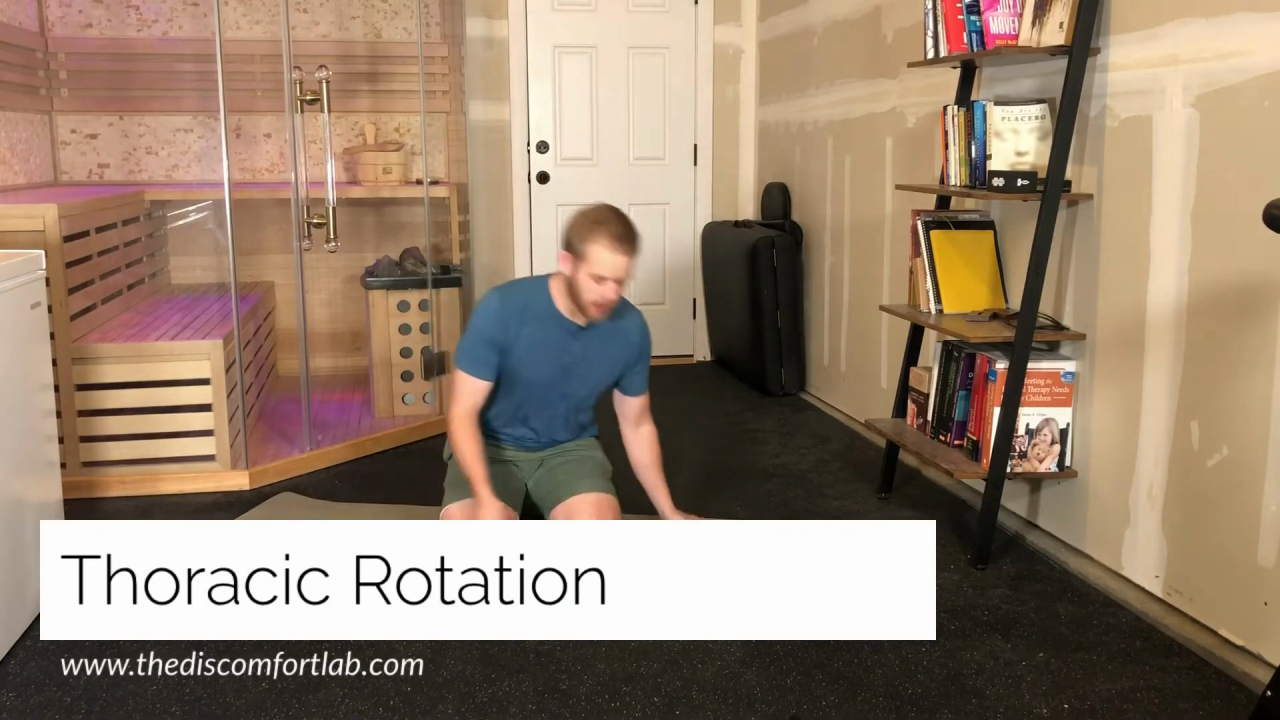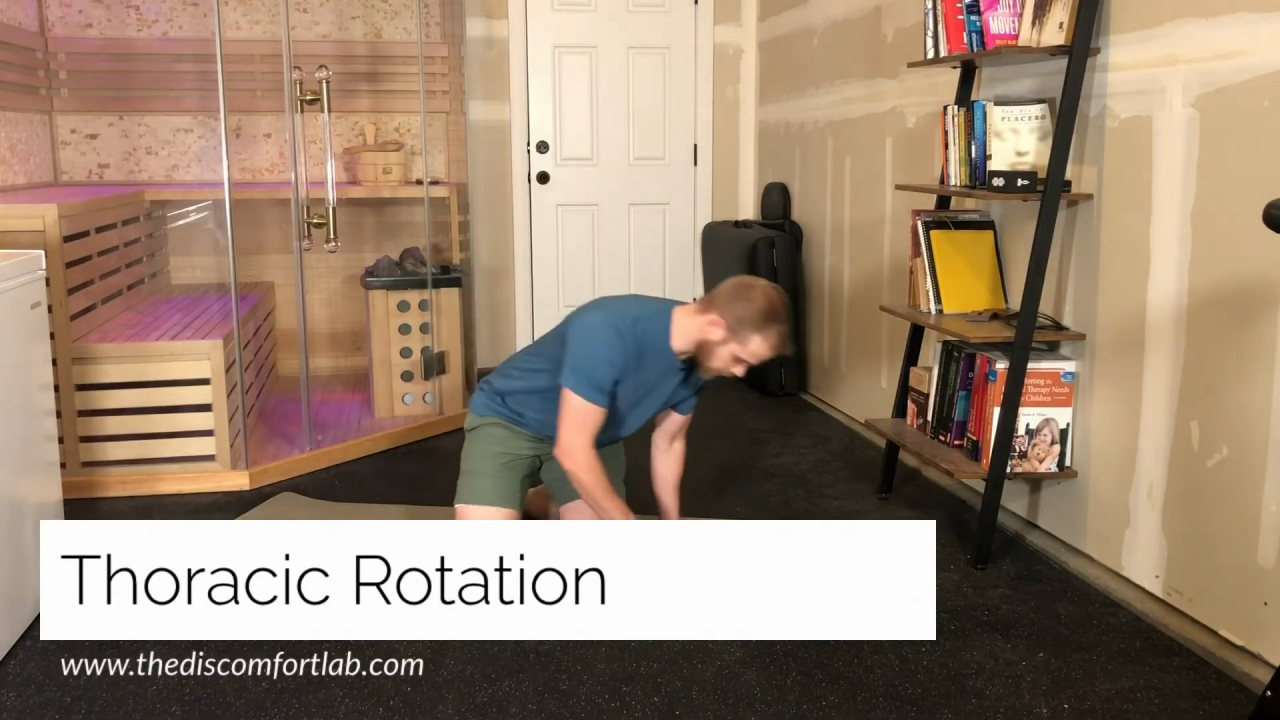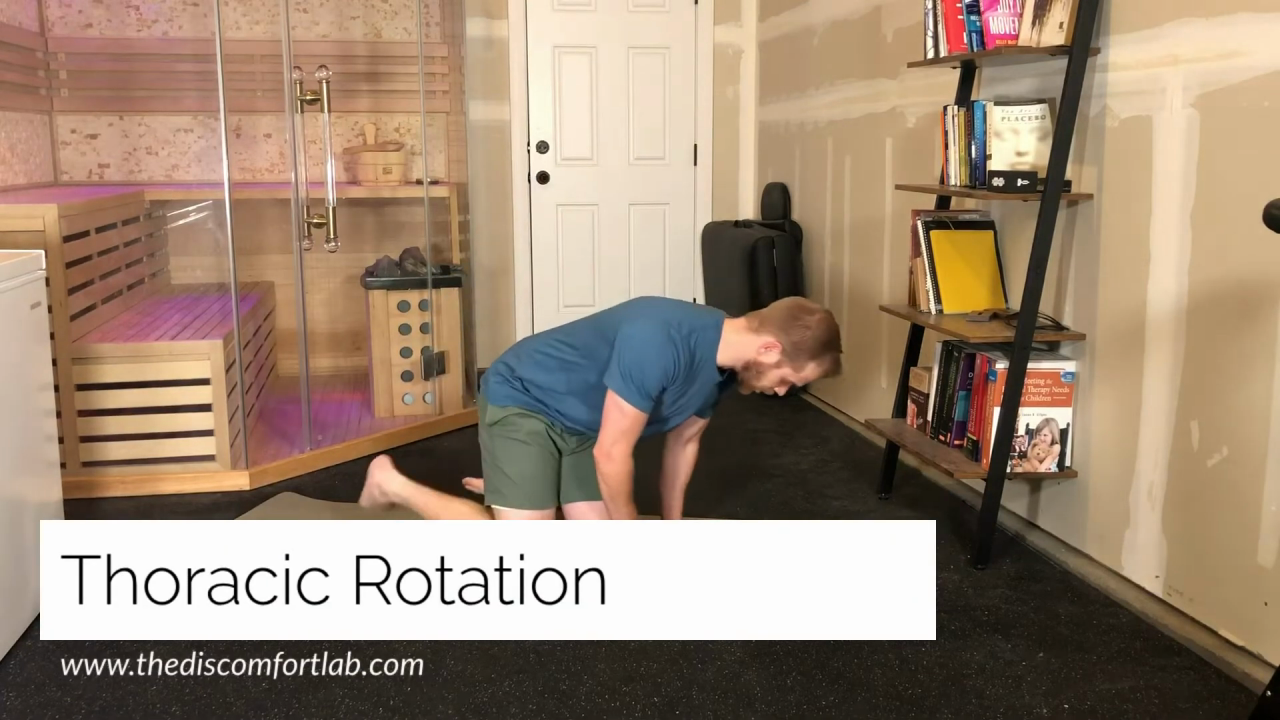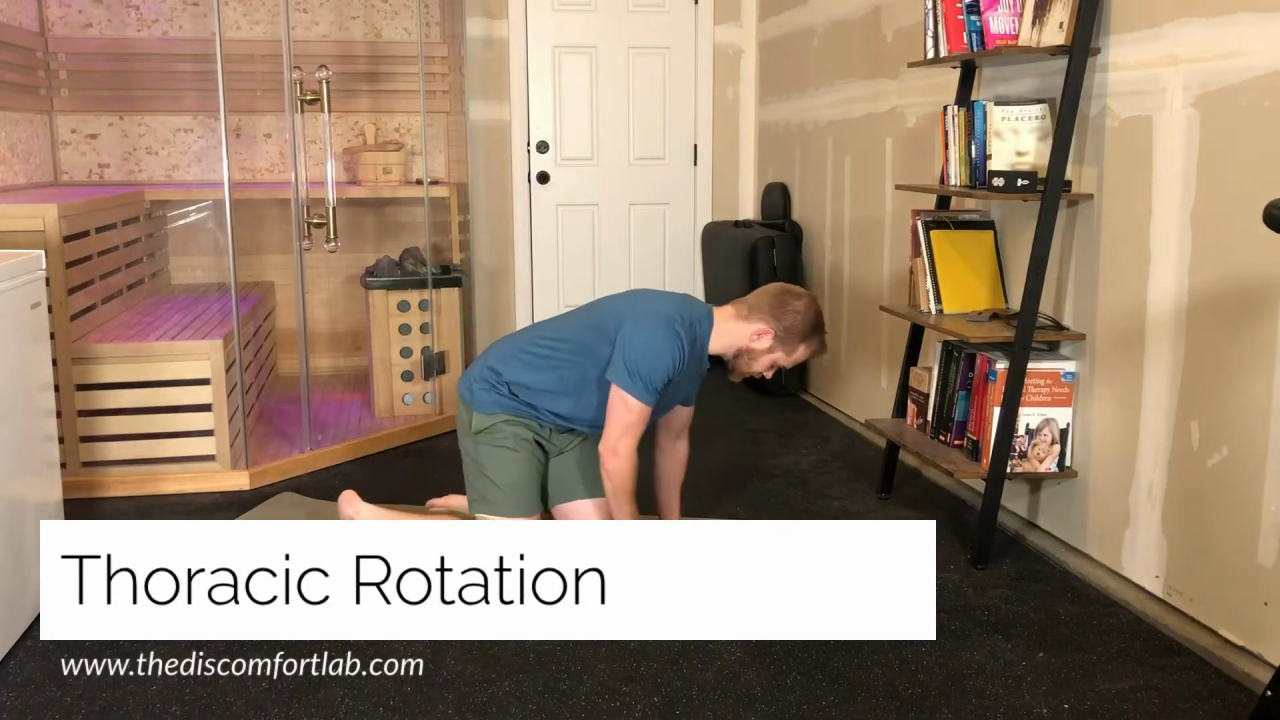
dt=0.4s
person 1, frame 1
left shoulder: (631, 329)
right shoulder: (501, 309)
left elbow: (637, 425)
right elbow: (463, 413)
left wrist: (668, 512)
right wrist: (485, 499)
left hip: (569, 447)
right hip: (491, 446)
person 1, frame 2
left shoulder: (702, 360)
right shoulder: (610, 331)
left elbow: (668, 440)
right elbow: (572, 450)
right hip: (505, 420)
left ankle: (551, 499)
right ankle: (523, 499)
person 1, frame 3
left shoulder: (723, 362)
right shoulder: (661, 341)
left elbow: (684, 441)
right elbow: (611, 455)
left hip: (583, 421)
right hip: (521, 403)
left ankle: (509, 489)
right ankle: (395, 484)
person 1, frame 4
left shoulder: (699, 342)
right shoulder: (662, 334)
left elbow: (673, 437)
right elbow: (615, 451)
left hip: (563, 418)
right hip: (500, 404)
left ankle: (492, 498)
right ankle: (365, 516)
